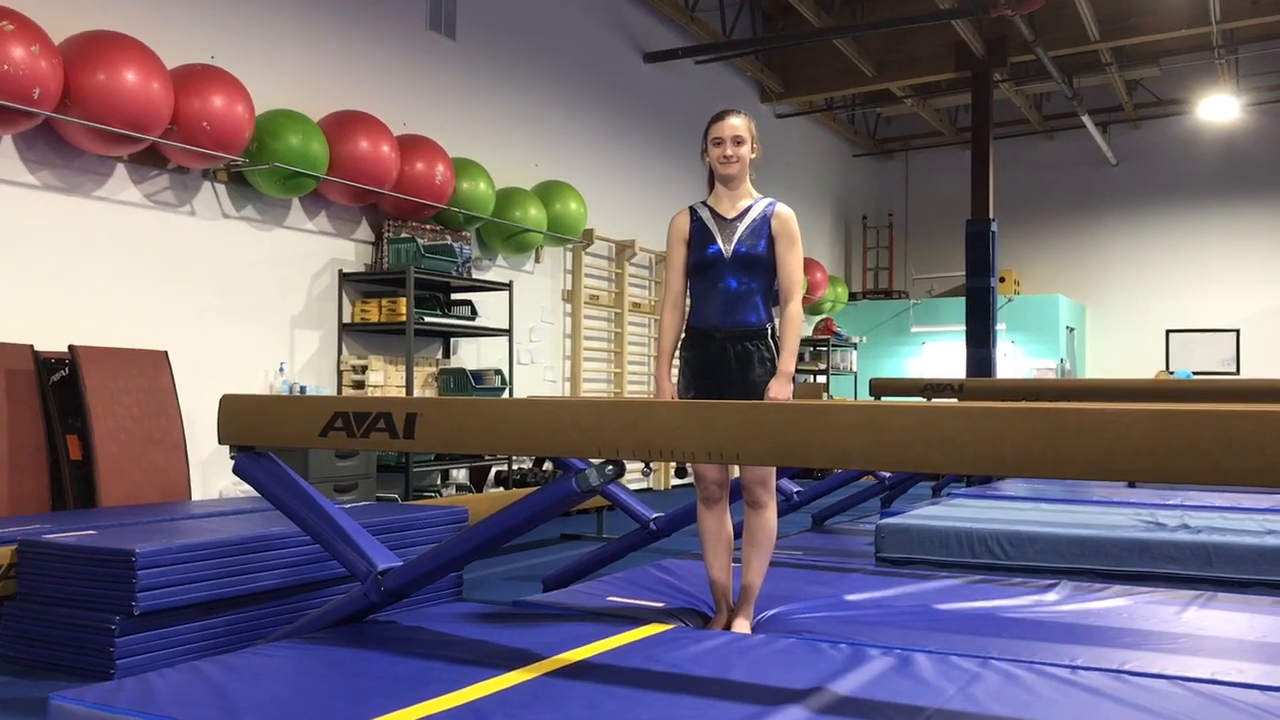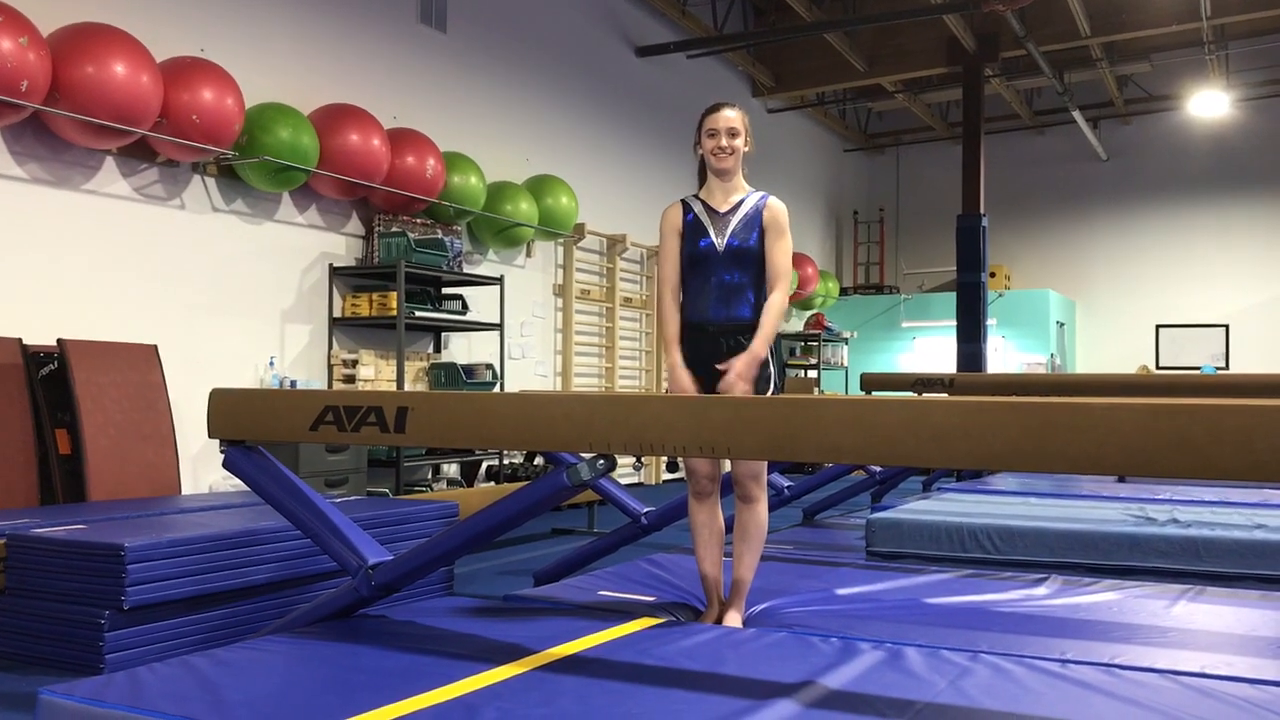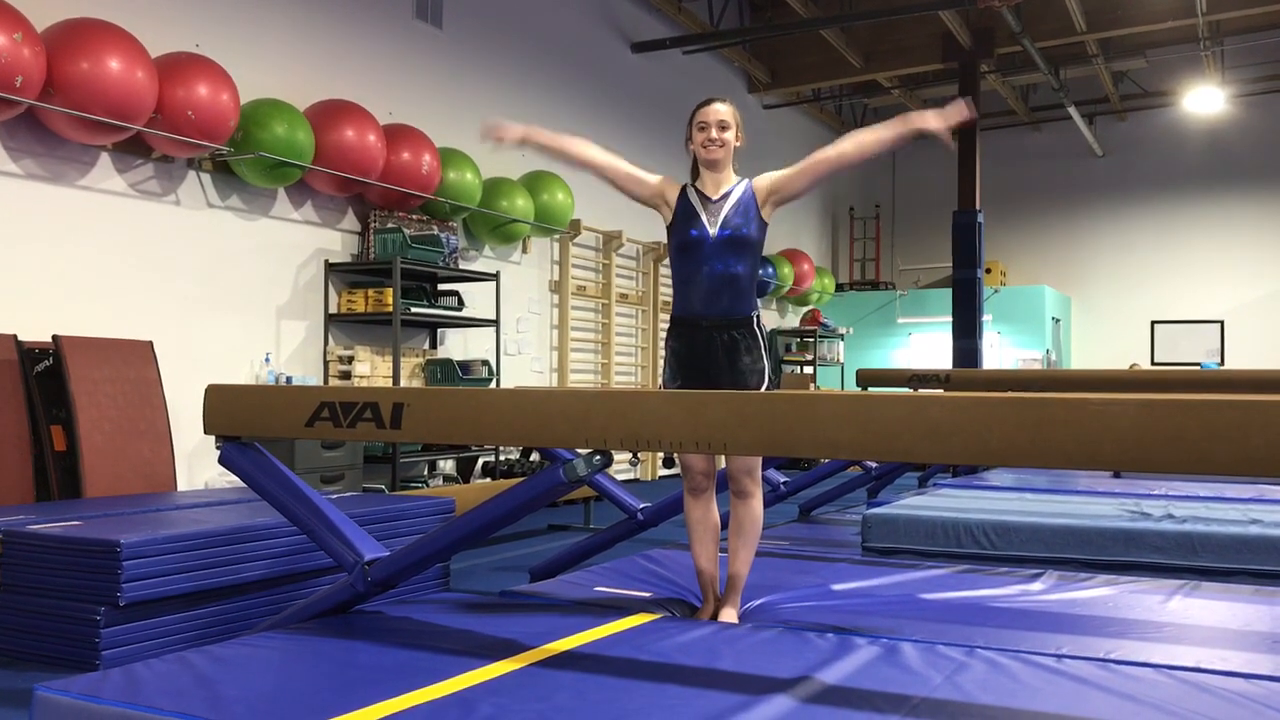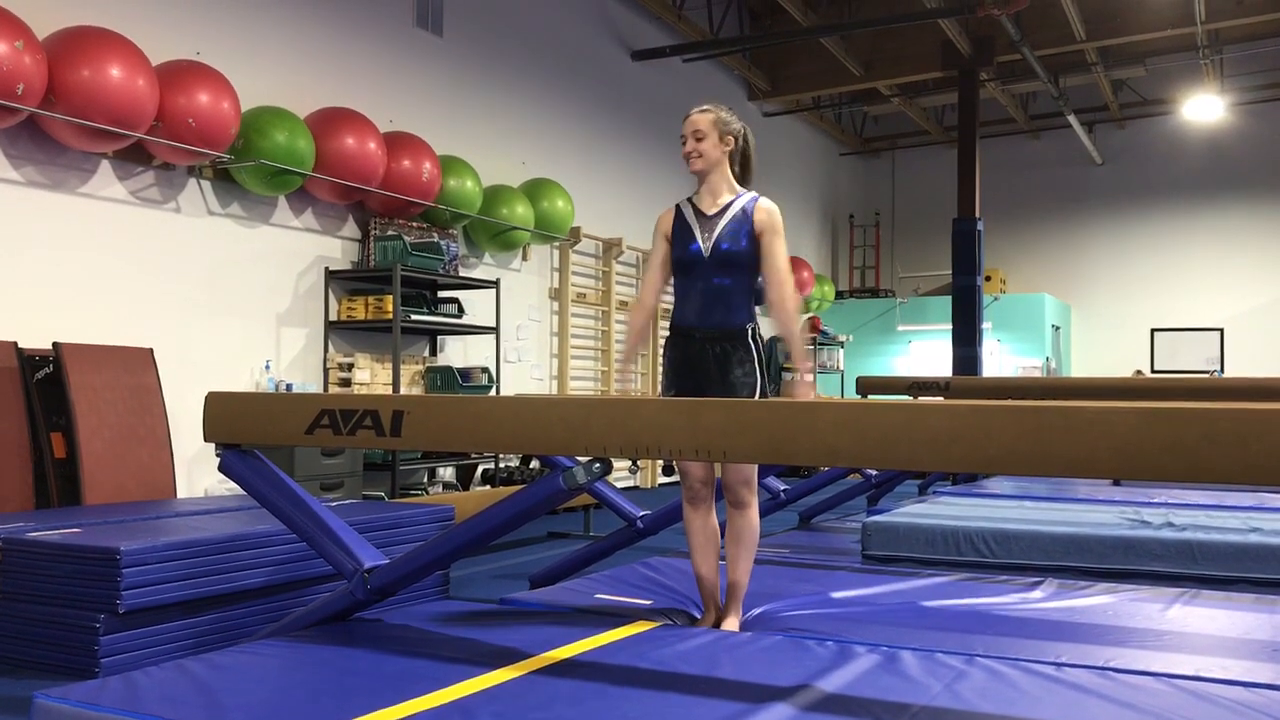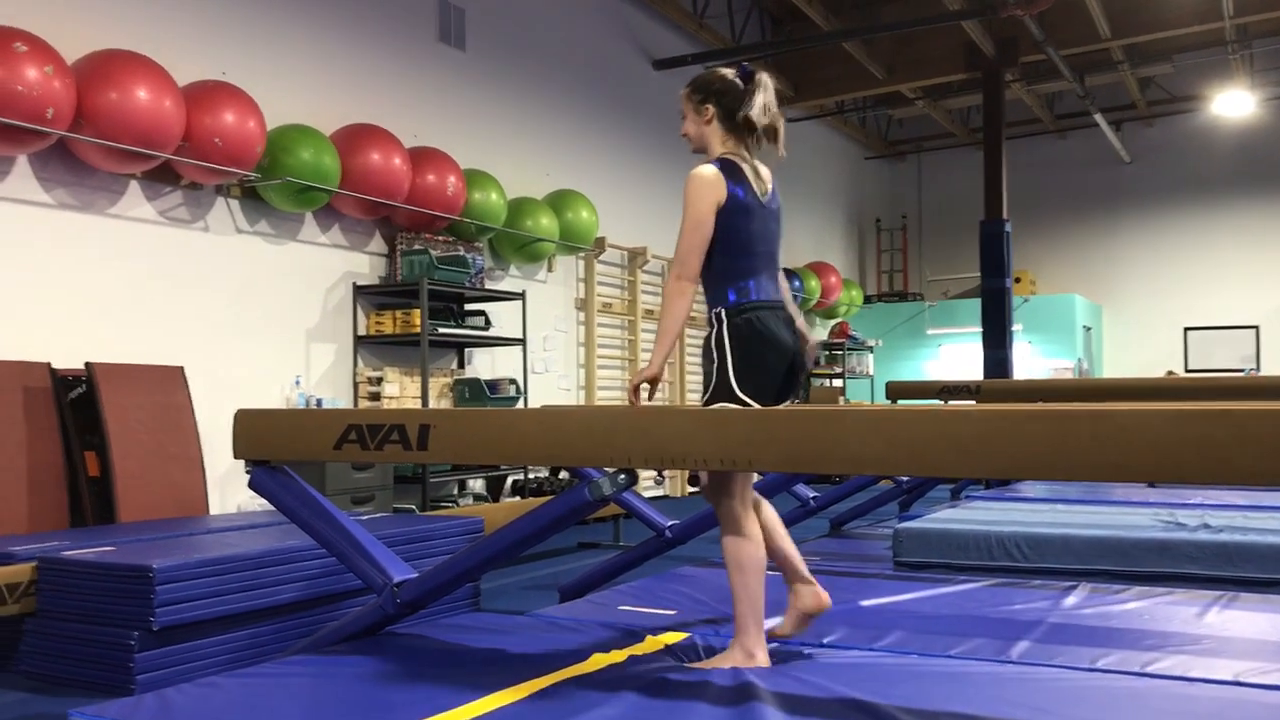
dt=1s
person 1, frame 1
left shoulder: (778, 217)
right shoulder: (686, 221)
left elbow: (792, 301)
right elbow: (673, 301)
left wrist: (785, 373)
right wrist: (662, 374)
left hip: (756, 355)
right hip: (701, 358)
left knee: (758, 489)
right knee: (709, 488)
left ankle: (746, 609)
right ankle: (721, 607)
person 1, frame 2
left shoulder: (769, 210)
right shoulder: (678, 214)
left elbow: (779, 292)
right elbow: (668, 294)
left wrist: (752, 357)
right wrist: (675, 364)
left hip: (748, 354)
right hip: (695, 356)
left knee: (749, 482)
right knee: (701, 482)
left ankle: (736, 603)
right ankle: (711, 600)
person 1, frame 3
left shoulder: (761, 193)
right shoulder: (669, 195)
left elbow: (832, 158)
right elbow: (597, 159)
left wrist: (911, 124)
right wrist: (531, 136)
left hip: (741, 342)
right hip: (686, 343)
left knee: (744, 479)
right knee: (696, 478)
left ankle: (732, 600)
right ankle: (707, 596)
person 1, frame 4
left shoulder: (760, 212)
right shoulder: (673, 219)
left elbow: (782, 297)
right elbow: (650, 293)
left wrist: (800, 371)
right wrist: (626, 363)
left hip: (734, 355)
right hip: (682, 353)
left knee: (739, 491)
right knee: (696, 488)
left ankle: (733, 608)
right ankle: (709, 604)
person 1, frame 5
left shoulder: (707, 177)
right shoulder: (763, 178)
left elbow: (684, 277)
left wrist: (657, 359)
right wrist: (797, 329)
left hip: (739, 336)
right hip: (776, 334)
left knee: (730, 495)
right knee: (729, 482)
left ankle: (749, 648)
right ankle: (802, 586)
